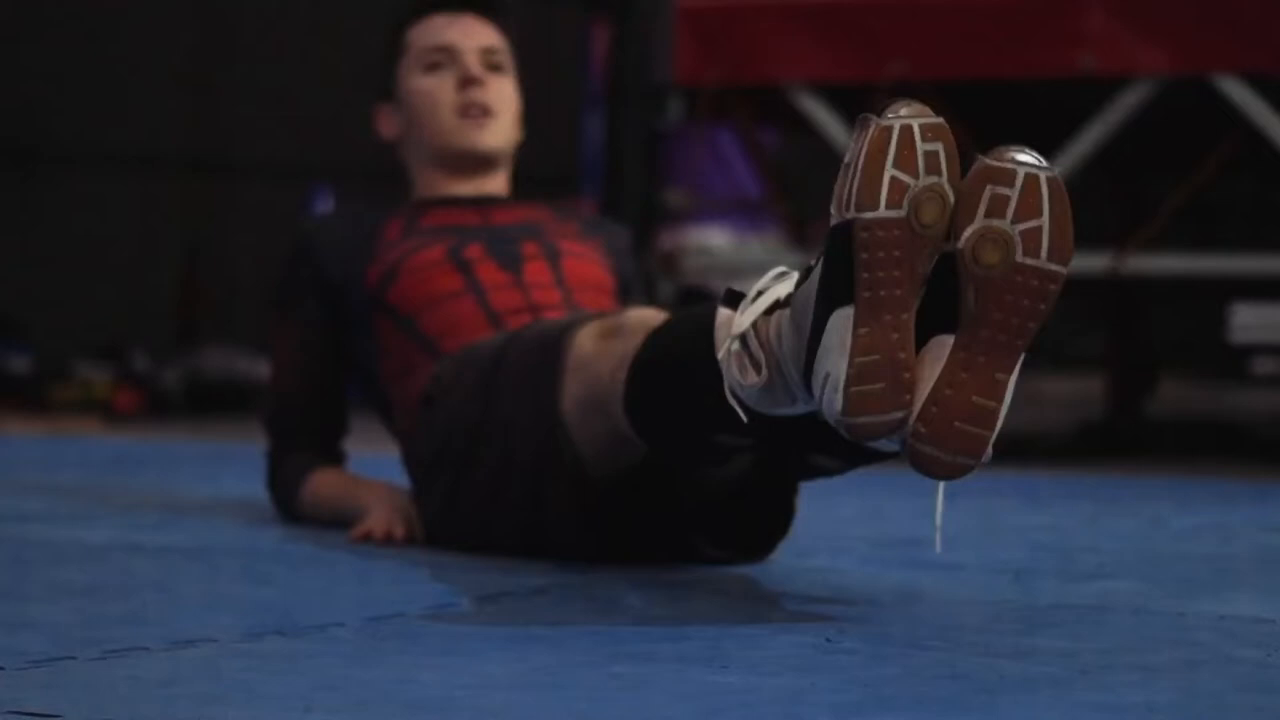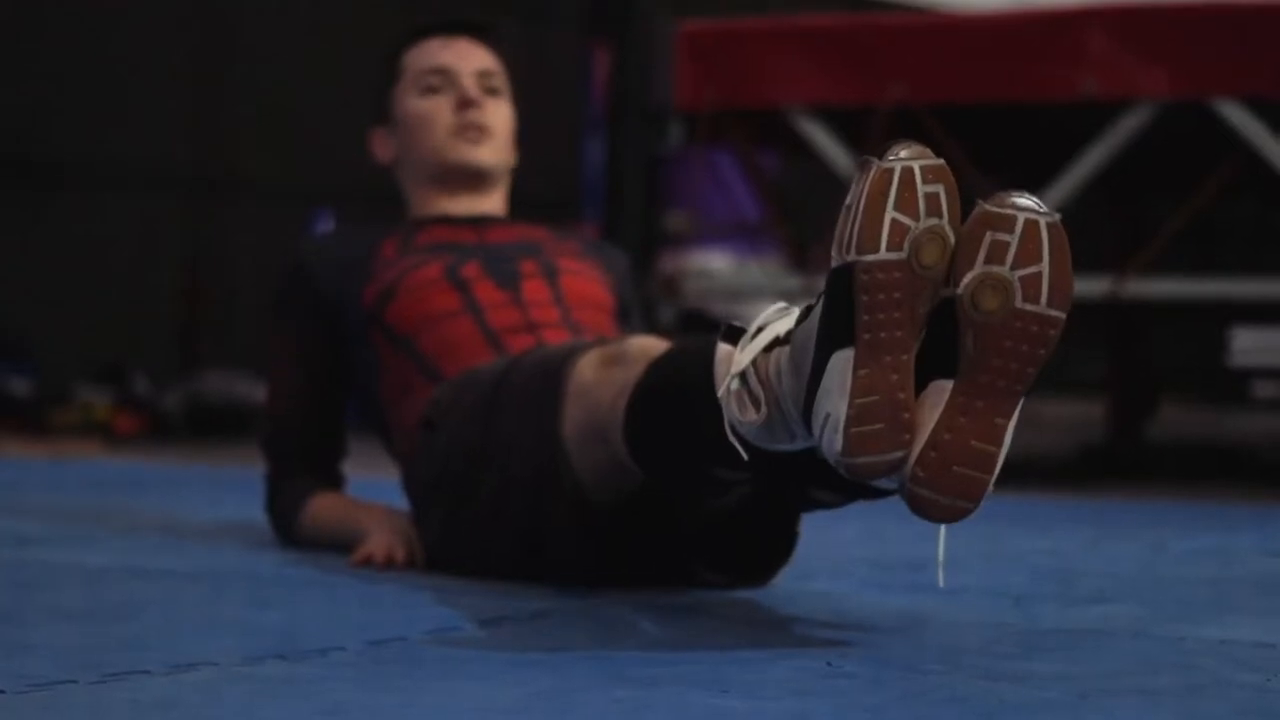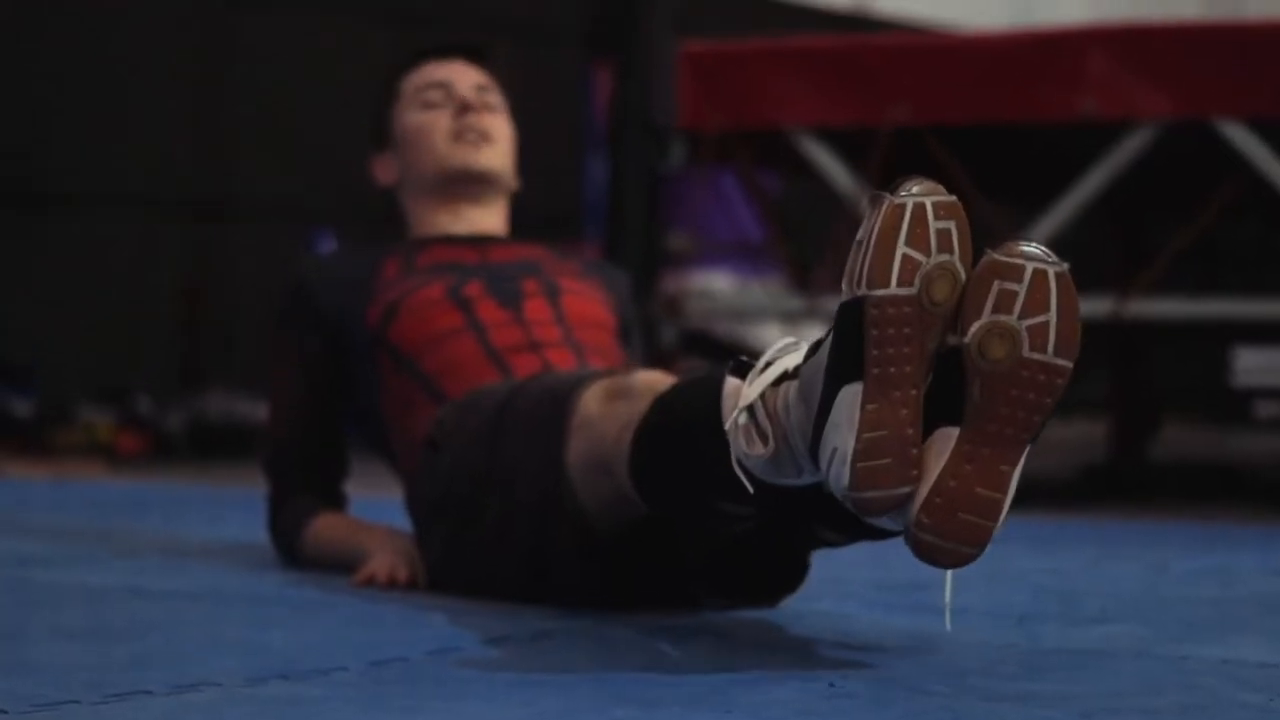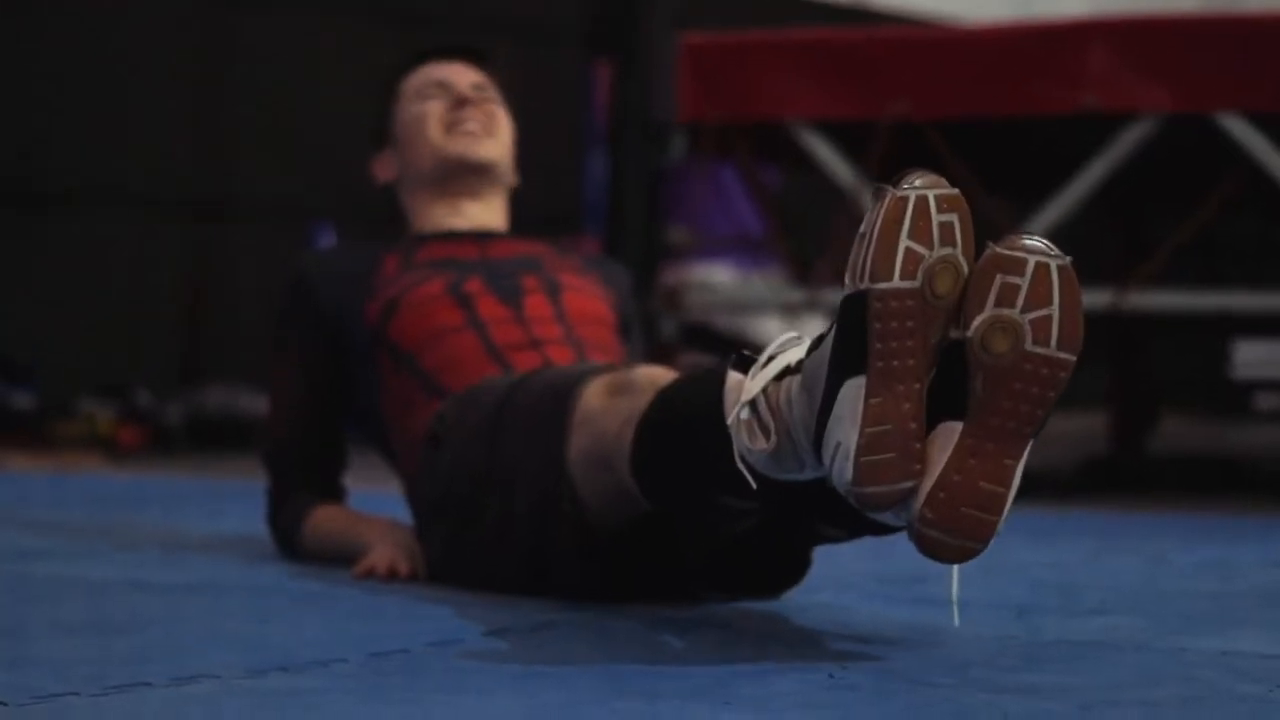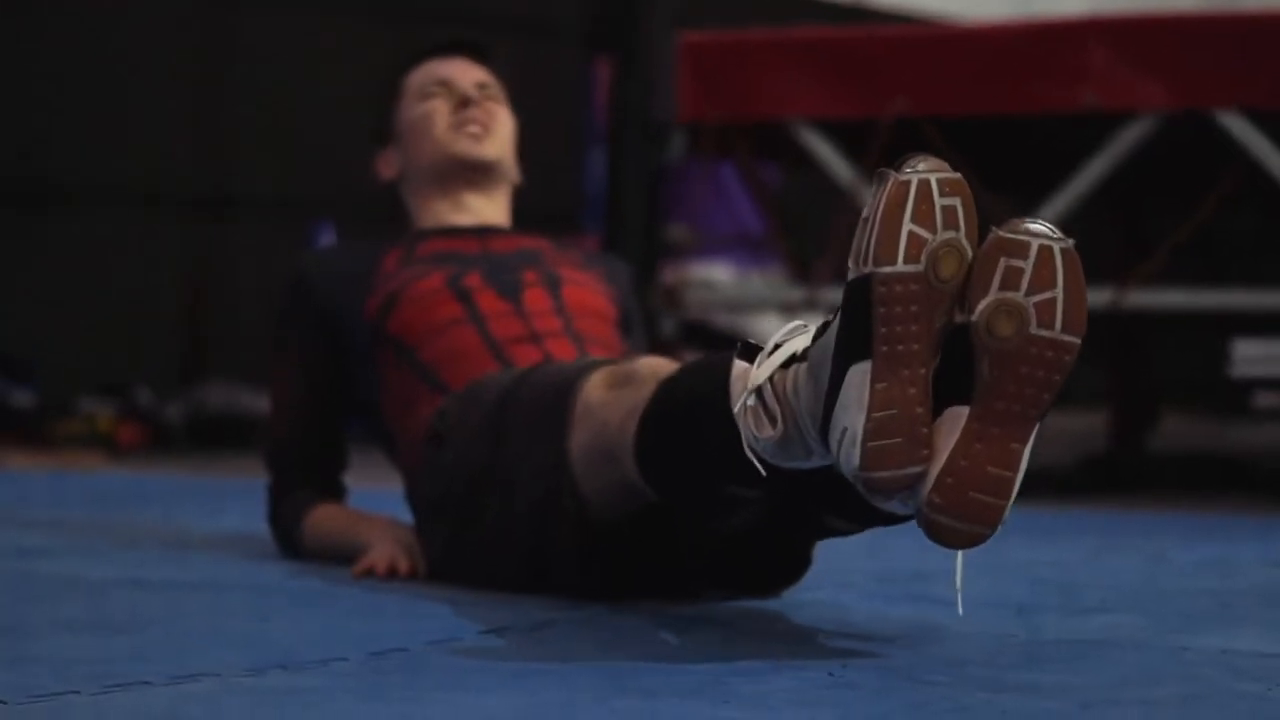
dt=0.7s
person 1, frame 1
left shoulder: (597, 239)
right shoulder: (343, 248)
left elbow: (653, 366)
right elbow: (295, 459)
right wrist: (376, 496)
left hip: (648, 485)
right hip: (485, 444)
left knee: (769, 334)
right knee: (631, 337)
left ankle: (933, 384)
right ankle: (829, 346)
person 1, frame 2
left shoulder: (597, 261)
right shoulder: (339, 267)
left elbow: (653, 396)
right elbow: (294, 484)
right wrist: (374, 522)
left hip: (648, 505)
right hip: (487, 460)
left knee: (765, 389)
right knee: (632, 366)
left ankle: (918, 422)
right ankle: (830, 386)
person 1, frame 3
left shoulder: (597, 282)
right shoulder: (341, 286)
right elbow: (295, 501)
right wrist: (379, 541)
left hip: (653, 532)
right hip: (488, 480)
left knee: (767, 421)
right knee: (633, 401)
left ankle: (924, 458)
right ankle: (832, 423)
person 1, frame 4
left shoulder: (597, 276)
right shoulder: (342, 282)
right elbow: (296, 497)
right wrist: (377, 534)
left hip: (647, 525)
right hip: (490, 471)
left knee: (772, 411)
right knee: (633, 395)
left ankle: (930, 454)
right ankle: (833, 414)
person 1, frame 5
left shoulder: (598, 275)
right shoulder: (342, 281)
right elbow: (296, 496)
right wrist: (375, 533)
left hip: (645, 522)
right hip: (490, 474)
right knee: (640, 389)
left ankle: (927, 450)
right ankle: (840, 402)
